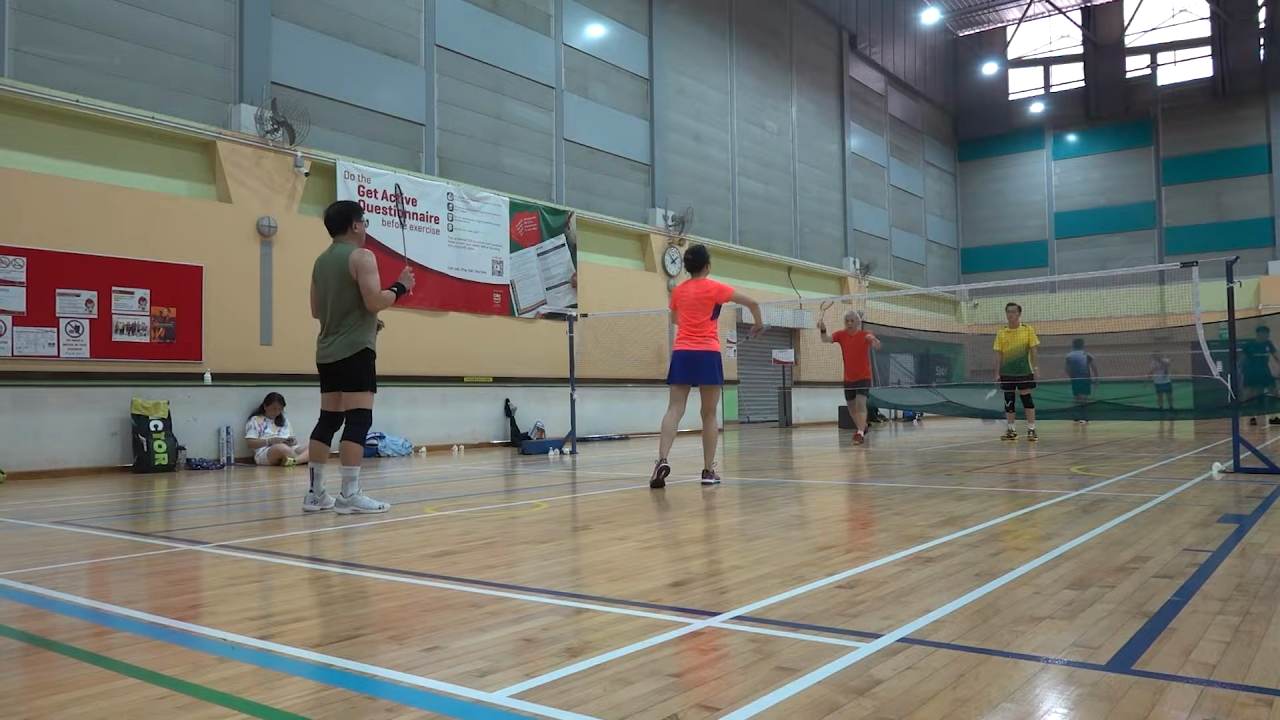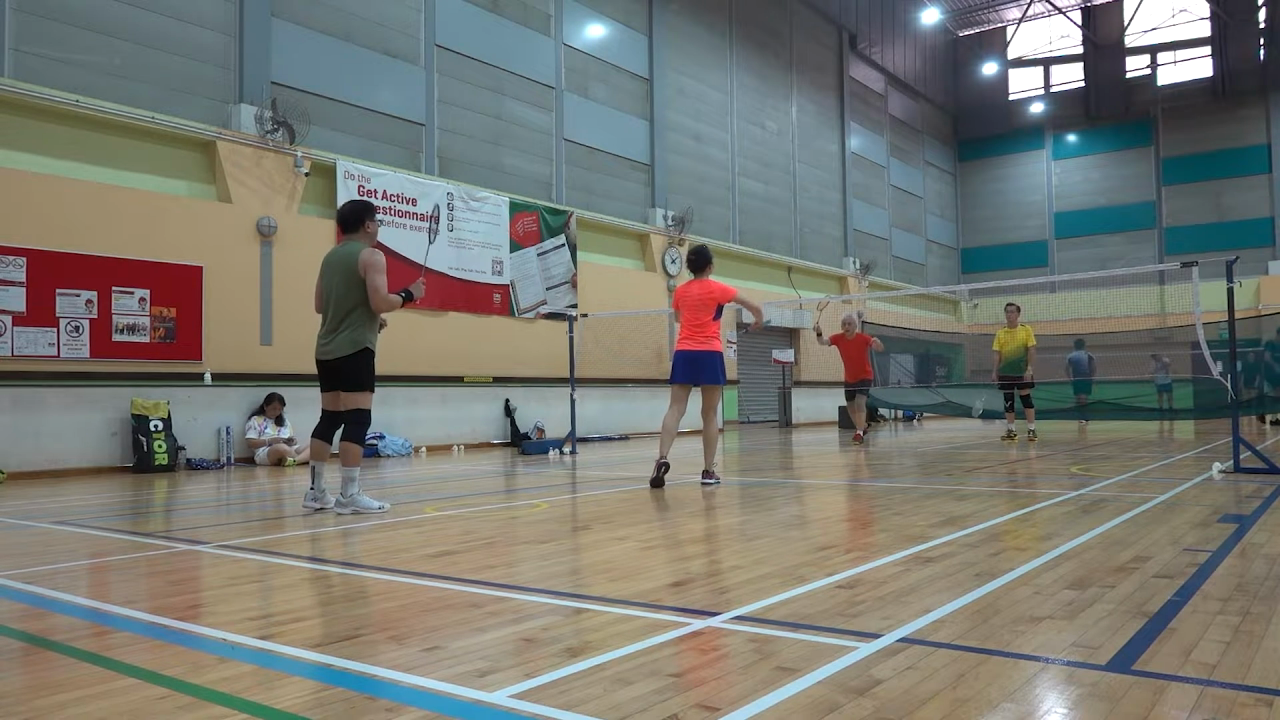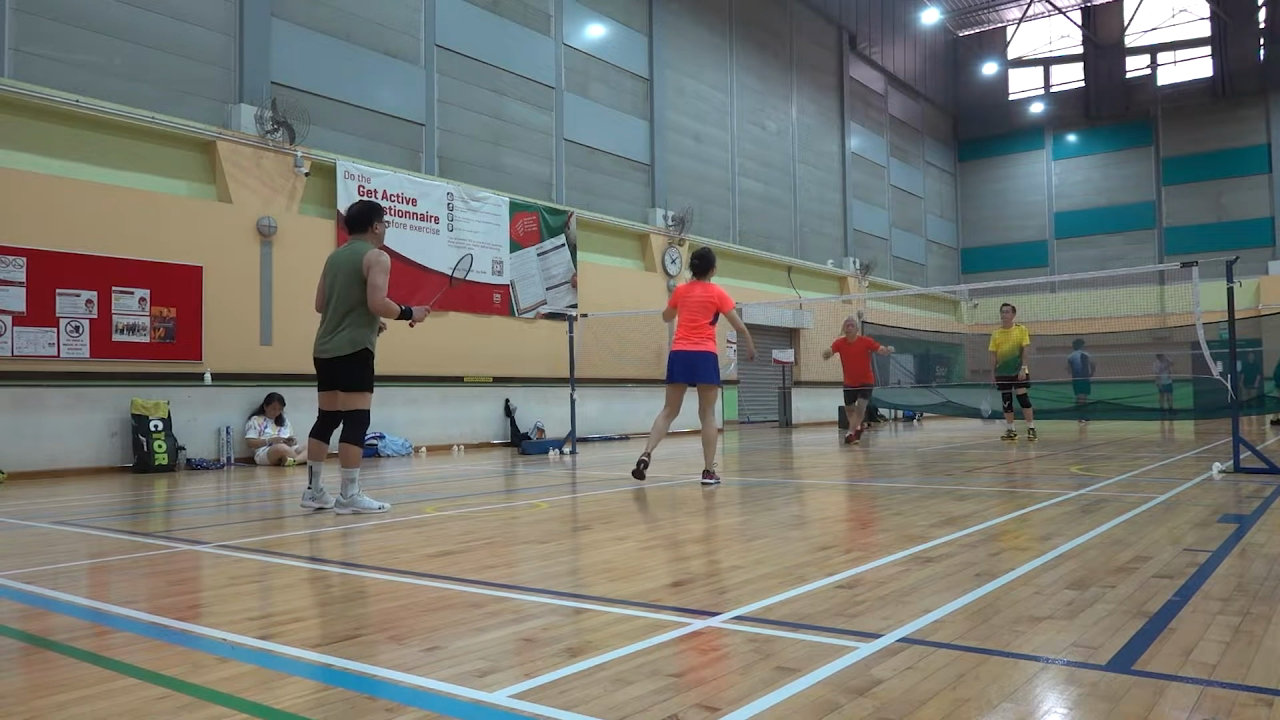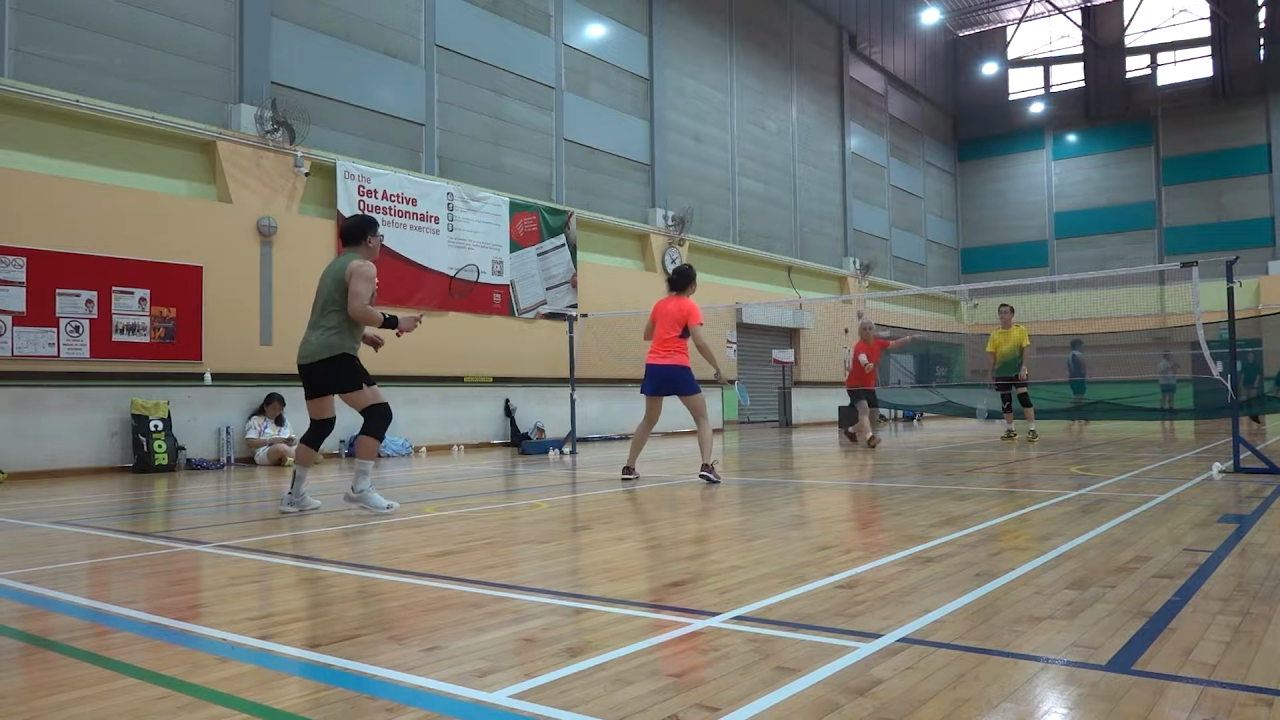
dt=0.4s
person 1, frame 1
left shoulder: (321, 261)
right shoulder: (361, 256)
right elbow: (375, 301)
right wrist: (401, 286)
left hip: (327, 352)
right hip: (355, 350)
left knee: (328, 420)
right knee: (358, 420)
left ankle: (315, 492)
right ankle: (349, 495)
person 1, frame 2
left shoulder: (330, 257)
right shoulder: (371, 256)
right elbow: (381, 302)
right wrist: (409, 294)
left hip: (327, 350)
right hip: (354, 350)
left knee: (329, 418)
right knee: (357, 420)
left ankle: (316, 491)
right ankle: (350, 495)
person 1, frame 3
left shoulder: (334, 256)
right shoulder: (376, 257)
right elbow: (377, 303)
right wrist: (410, 313)
left hip: (325, 349)
right hip: (354, 349)
left knee: (326, 419)
right knee: (356, 421)
left ankle: (314, 490)
right ankle: (349, 495)
person 1, frame 4
left shoulder: (333, 267)
right shoulder: (363, 267)
right elbow: (357, 310)
left wrist: (361, 336)
right wrist: (395, 322)
left hip: (309, 357)
right hip: (335, 355)
left knee: (320, 425)
right knee: (379, 413)
left ankle: (294, 495)
right ankle: (361, 488)
person 2, frame 1
left shoulder: (678, 291)
right shoulder: (715, 288)
right elbow: (752, 302)
right wrist: (758, 324)
left hip: (682, 354)
right hip: (707, 355)
left knee: (675, 410)
right knee: (709, 414)
left ankle: (662, 461)
right ankle: (708, 471)
person 2, frame 2
left shoulder: (680, 291)
right shoulder: (717, 289)
right elbow: (754, 306)
right wrist: (759, 321)
left hip: (683, 354)
right hip: (709, 355)
left knee: (675, 410)
right knee: (710, 414)
left ankle: (662, 458)
right ankle: (708, 471)
person 2, frame 3
left shoulder: (680, 290)
right shoulder: (718, 294)
left elbow: (666, 317)
right elbow: (739, 327)
right wrist: (750, 348)
left hip: (678, 354)
right hip: (704, 356)
left knee: (669, 412)
right knee: (707, 415)
left ankle: (646, 455)
right ankle: (708, 471)
person 2, frame 4
left shoulder: (660, 304)
right shoulder: (690, 308)
left elbow: (647, 336)
right elbow: (700, 343)
right wrist: (717, 368)
left hip: (653, 367)
right hip: (677, 368)
left knee: (649, 419)
right knee: (702, 418)
left ankle: (629, 468)
right ankle: (707, 466)
